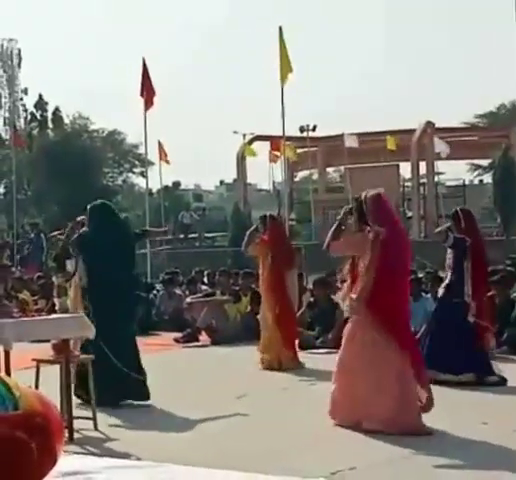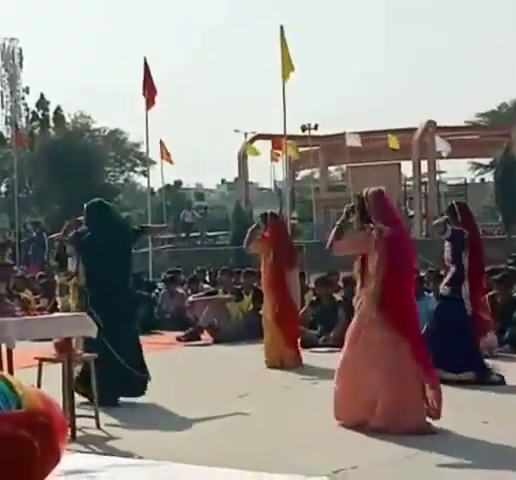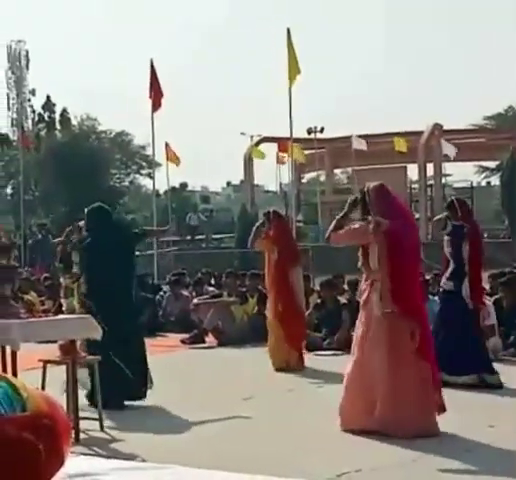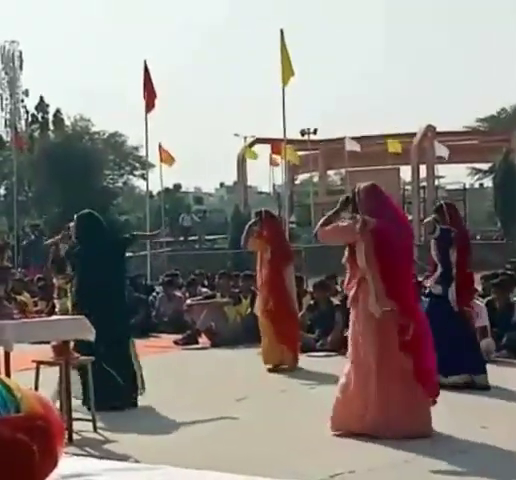
dt=0.1s
person 1, frame 1
left shoulder: (368, 236)
right shoulder: (392, 235)
left elbow: (330, 246)
left wrist: (343, 219)
left hip: (371, 310)
right hip: (391, 308)
left knee: (355, 362)
right knee: (389, 362)
person 1, frame 2
left shoulder: (372, 234)
right shoulder: (394, 232)
left elbow: (333, 246)
left wrist: (345, 218)
left hip: (376, 307)
right hip: (398, 306)
left knee: (357, 362)
right knee: (396, 361)
left ankle: (358, 413)
right ankle: (405, 414)
person 1, frame 3
left shoulder: (372, 228)
right shoulder: (402, 225)
left elbow: (331, 237)
left wrist: (347, 210)
left hip: (381, 302)
right hip: (404, 302)
left knee: (375, 360)
right knee: (401, 359)
left ankle: (363, 418)
right ankle: (407, 415)
person 1, frame 4
left shoulder: (360, 226)
right shoulder: (395, 225)
left elbow: (320, 233)
left wrist: (339, 208)
left hip: (370, 302)
right hip: (397, 302)
left knee: (372, 360)
right knee: (394, 357)
left ankle: (373, 418)
right ankle: (406, 414)
person 2, frame 1
left shoulder: (89, 239)
right shoulder: (124, 236)
right elbow: (142, 233)
left hip: (100, 300)
right hip: (123, 299)
left knee: (101, 342)
right knee: (123, 341)
left ankle: (107, 393)
right ankle: (129, 387)
person 2, frame 2
left shoulder: (87, 238)
right shoulder: (121, 233)
right elbow: (141, 230)
right wrist: (162, 229)
left hip: (99, 298)
right hip: (121, 297)
left knee: (102, 341)
right knee: (122, 338)
left ankle: (106, 392)
right ankle: (129, 383)
person 2, frame 3
left shoulder: (90, 244)
right shoulder: (121, 238)
right elbow: (142, 233)
right wrist: (164, 231)
left hip: (101, 302)
right hip: (122, 300)
left knee: (103, 345)
right knee: (127, 340)
left ankle: (110, 396)
right ankle: (130, 387)
person 2, frame 4
left shoulder: (79, 251)
right shoulder: (111, 244)
right elbow: (130, 239)
left hip: (92, 309)
right hip: (114, 308)
left knee: (93, 350)
right knee: (117, 346)
left ankle: (106, 397)
right ankle: (121, 394)
person 3, frame 1
left shoulder: (461, 241)
right shoulder: (472, 242)
left elbow: (439, 233)
left wrist: (448, 228)
left hip: (452, 296)
right hip: (464, 296)
left knee: (440, 332)
right knee: (463, 334)
left ankle: (439, 369)
right ankle: (474, 371)
person 3, frame 2
left shoulder: (459, 233)
right shoulder: (468, 234)
left elbow: (438, 225)
left wrist: (446, 220)
left hip: (453, 290)
right hip: (463, 290)
left knee: (443, 329)
right knee: (461, 331)
left ankle: (448, 369)
right ankle: (469, 369)
person 3, frame 3
left shoulder: (459, 229)
right shoulder: (467, 230)
left elbow: (438, 222)
left wrist: (446, 216)
left hip: (455, 286)
right hip: (464, 287)
left knee: (450, 329)
right knee: (466, 330)
left ankle: (452, 371)
right ankle: (474, 370)
person 3, frame 4
left shoulder: (446, 233)
right shoulder: (456, 234)
left elbow: (428, 225)
left wrist: (434, 218)
left hip: (442, 290)
right hip: (453, 290)
left knee: (438, 331)
right knee: (457, 332)
left ankle: (446, 373)
right ankle: (469, 372)
person 4, frame 1
left shoulder: (267, 242)
right shoulder: (281, 242)
left elbow: (246, 248)
left wrist: (250, 233)
left hip: (274, 287)
right hip: (284, 287)
left knee: (275, 322)
right knee: (283, 321)
left ankle: (277, 360)
right ankle: (285, 358)
person 4, frame 2
left shoulder: (269, 239)
right shoulder: (283, 239)
left elbow: (248, 246)
left wrist: (252, 230)
left hip: (277, 285)
right hip: (286, 285)
left knee: (277, 319)
right knee: (285, 318)
left ankle: (281, 358)
right ankle: (289, 356)
person 4, frame 3
left shoulder: (273, 238)
right shoulder: (285, 238)
left elbow: (252, 244)
left wrist: (257, 228)
left hip: (281, 285)
right hip: (289, 285)
left knee: (280, 320)
right knee: (290, 319)
left ankle: (286, 360)
right ankle: (293, 358)
person 4, frame 4
left shoulder: (266, 237)
right shoulder: (276, 237)
left elbow: (246, 243)
left wrist: (249, 227)
left hip: (273, 284)
right hip: (280, 284)
left knee: (273, 318)
right knee: (281, 317)
left ankle: (278, 358)
right ankle: (286, 357)
